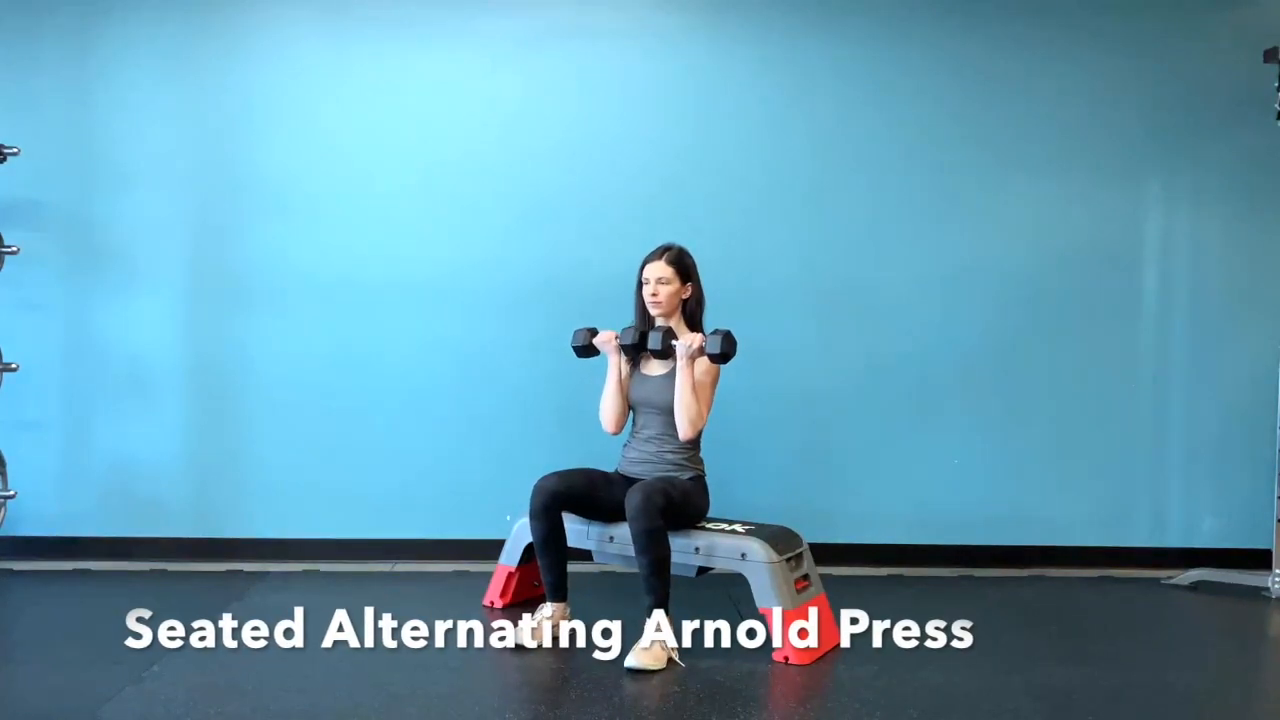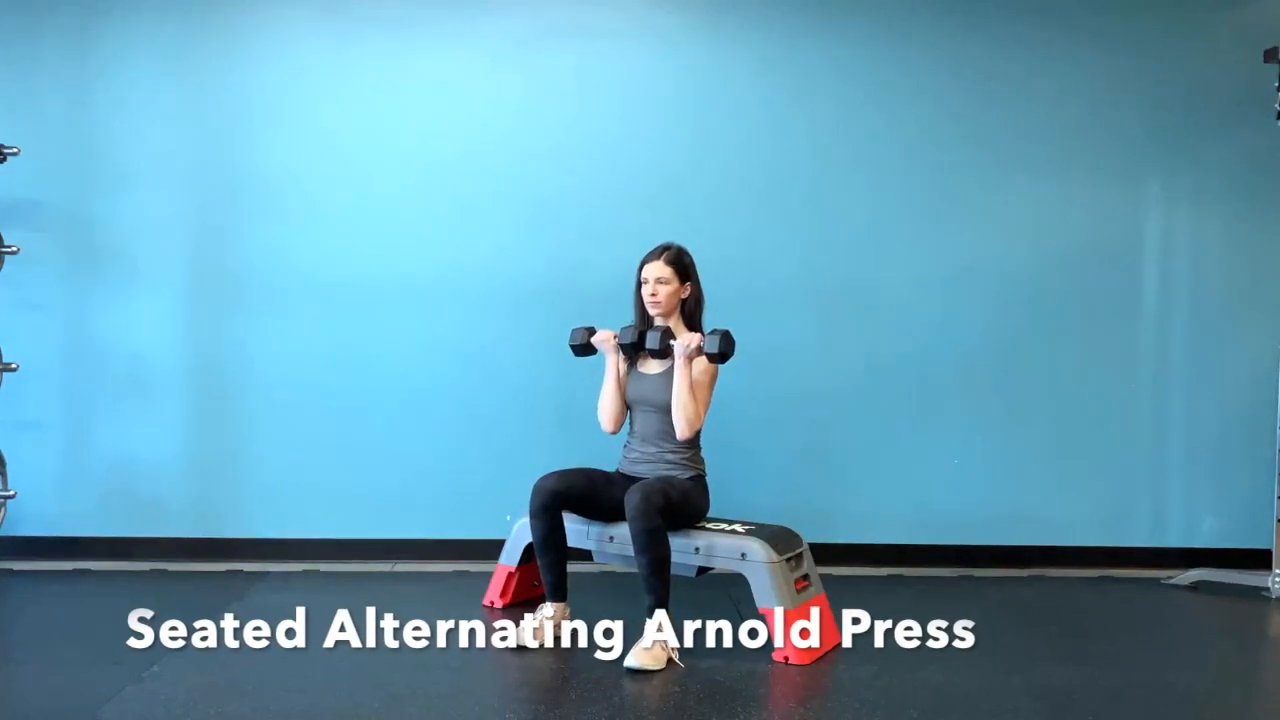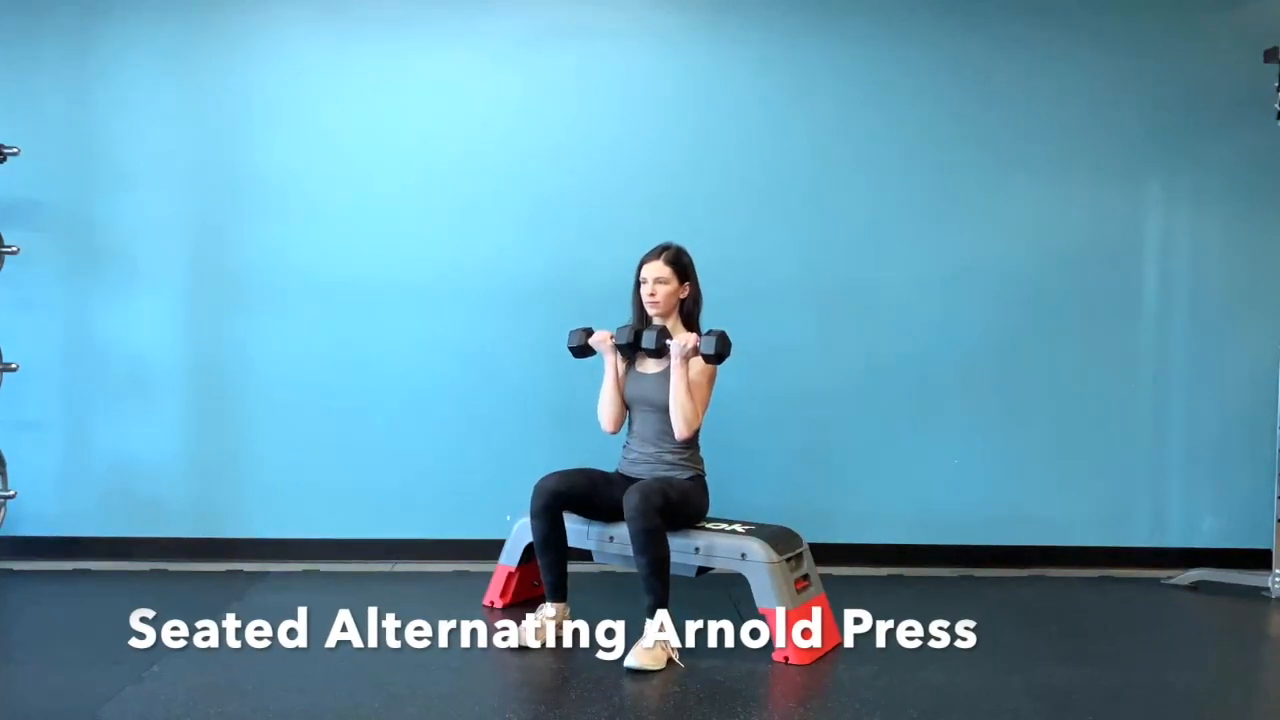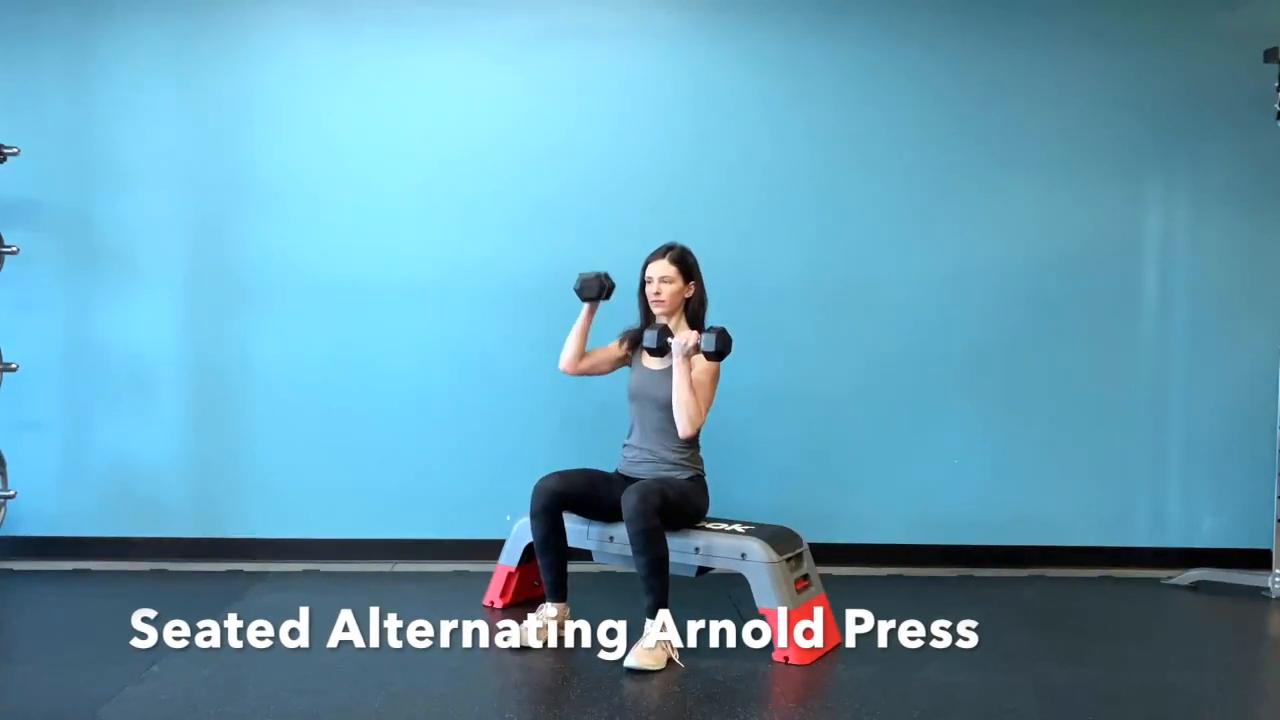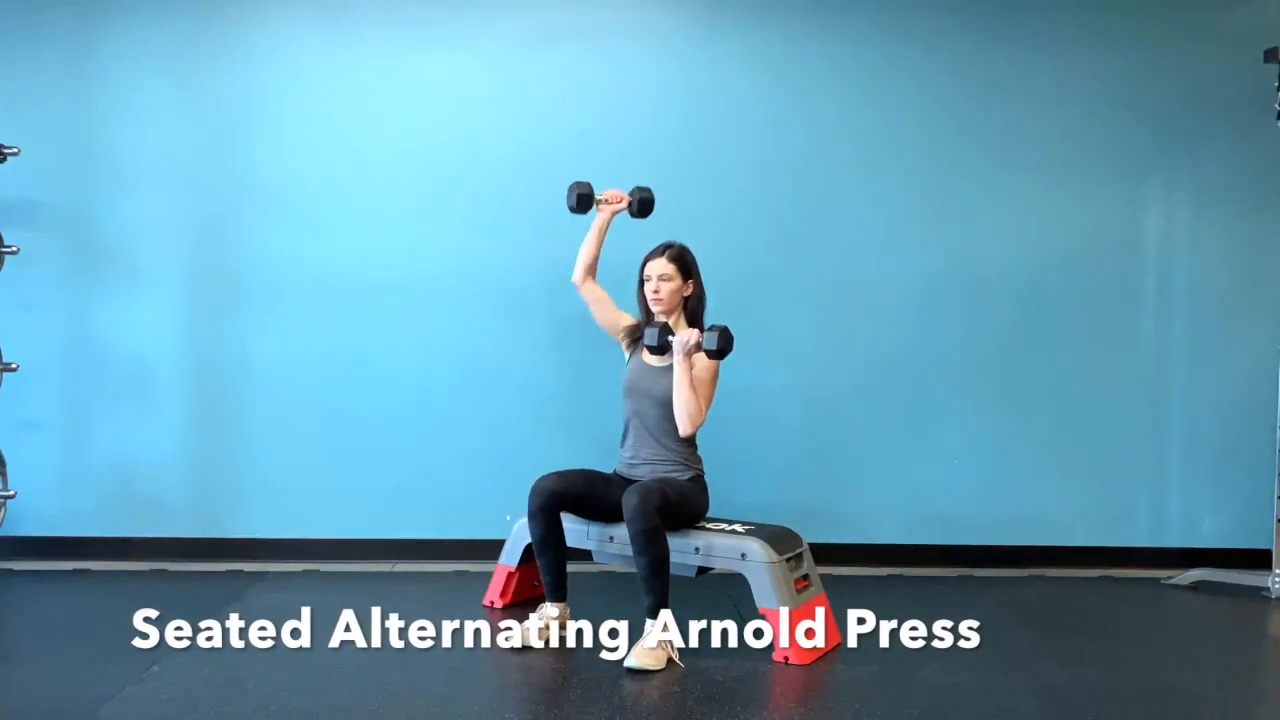
dt=0.3s
person 1, frame 1
left shoulder: (700, 352)
right shoulder: (634, 348)
left elbow: (688, 430)
right elbow: (612, 424)
left wrist: (685, 362)
right wrist: (612, 360)
left hip: (682, 486)
right hip: (627, 478)
left knee: (643, 501)
right knee: (547, 490)
right ankle: (555, 608)
person 1, frame 2
left shoulder: (700, 351)
left elbow: (686, 429)
right elbow: (610, 423)
left wrist: (682, 362)
right wrist: (611, 359)
left hip: (682, 484)
right hip: (627, 477)
left knee: (642, 499)
right knee: (546, 489)
left ankle: (657, 630)
right ankle: (555, 607)
person 1, frame 3
left shoulder: (697, 351)
left elbow: (684, 429)
right elbow: (610, 424)
left wrist: (678, 362)
right wrist: (609, 359)
left hip: (681, 485)
right hip: (627, 477)
left knee: (640, 501)
right knee: (548, 489)
left ankle: (657, 630)
right ankle: (555, 607)
person 1, frame 4
left shoulder: (701, 353)
right shoulder: (634, 343)
left elbow: (687, 427)
right elbow: (570, 365)
left wrist: (682, 359)
right wrist: (588, 309)
left hip: (681, 485)
right hip: (627, 476)
left knee: (639, 500)
right knee: (547, 489)
left ankle: (658, 630)
right ankle: (555, 606)
person 1, frame 5
left shoulder: (701, 353)
right shoulder: (634, 337)
left elbow: (688, 425)
right elbow: (582, 279)
left wrist: (681, 359)
right wrist: (604, 217)
left hip: (680, 487)
right hip: (624, 480)
left knee: (640, 502)
right knee: (545, 490)
left ankle: (658, 630)
right ankle: (554, 608)
